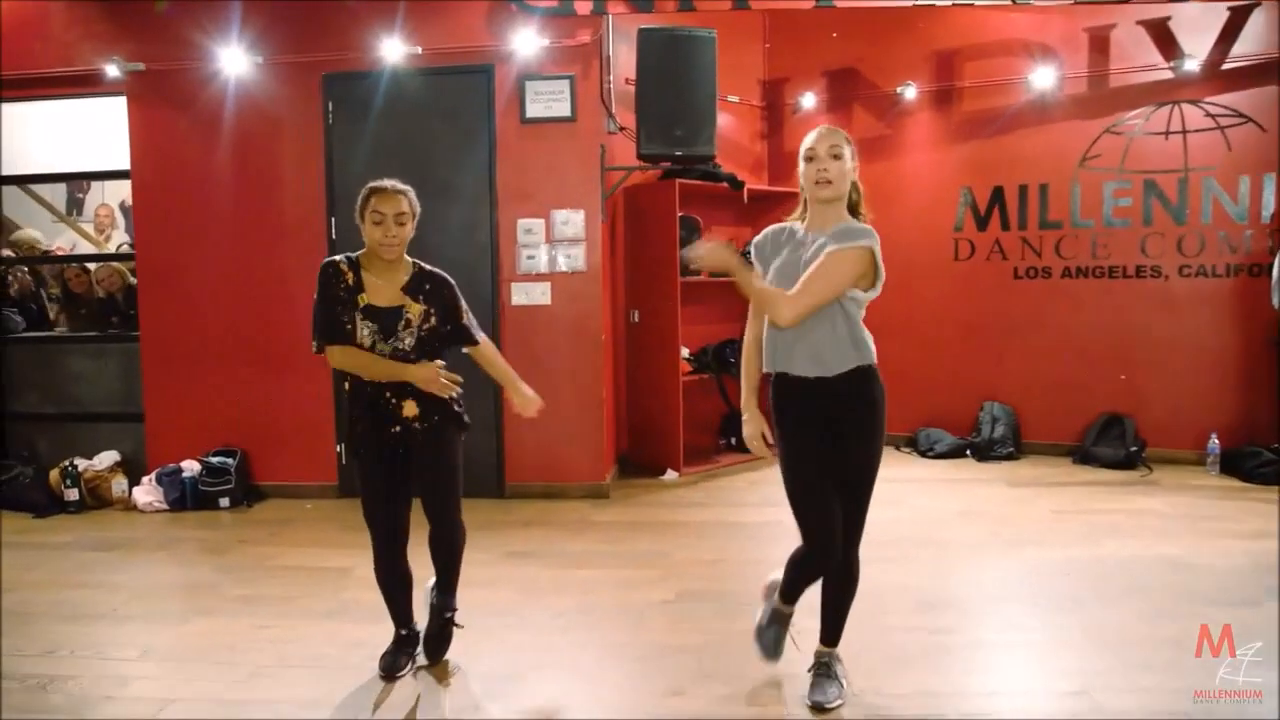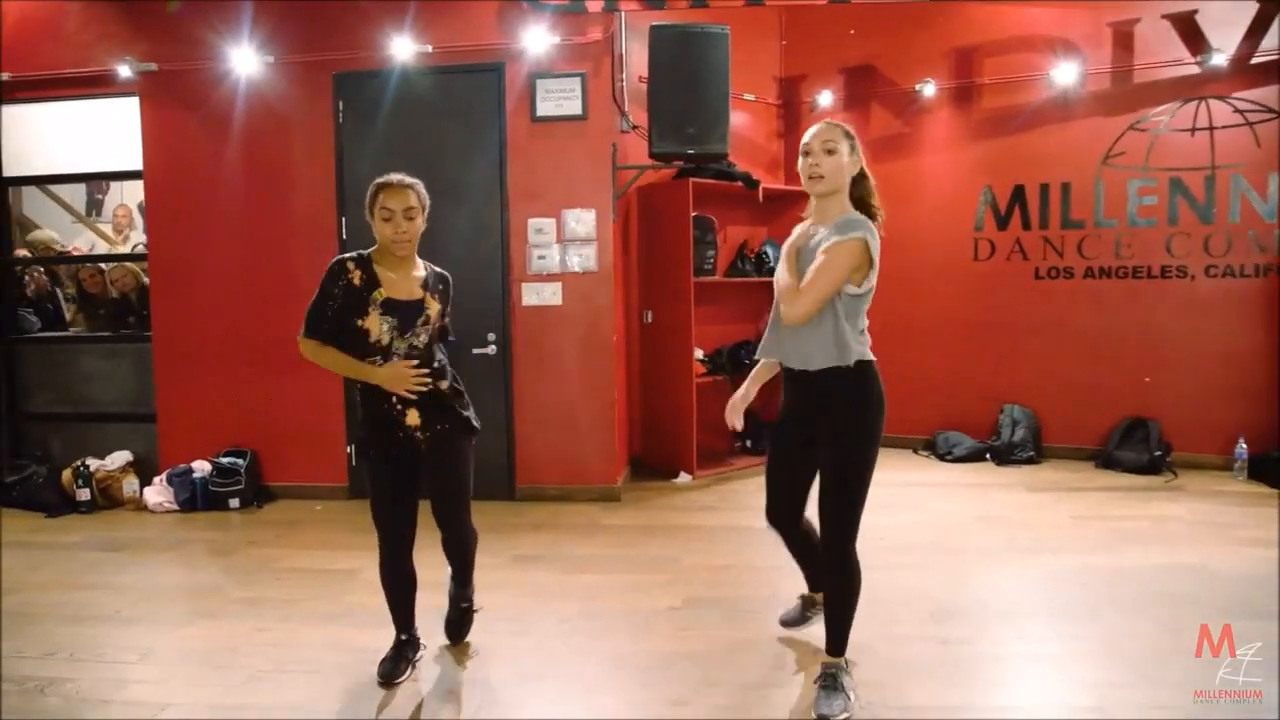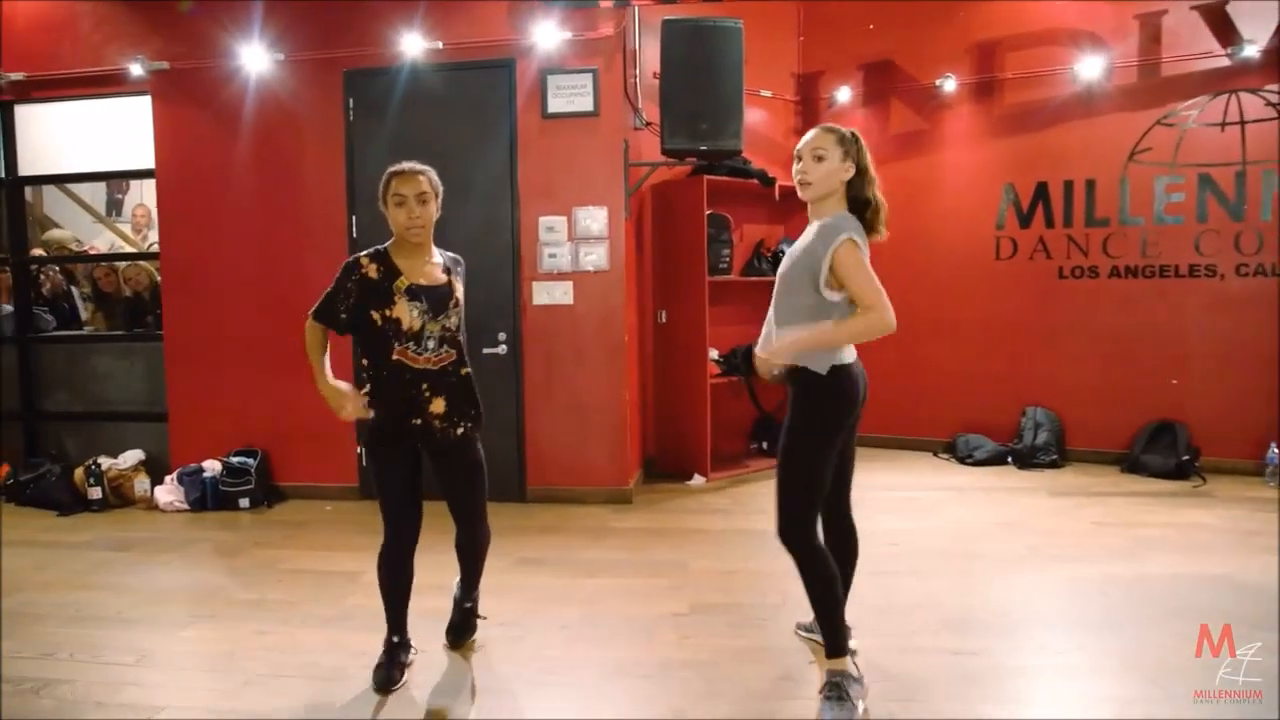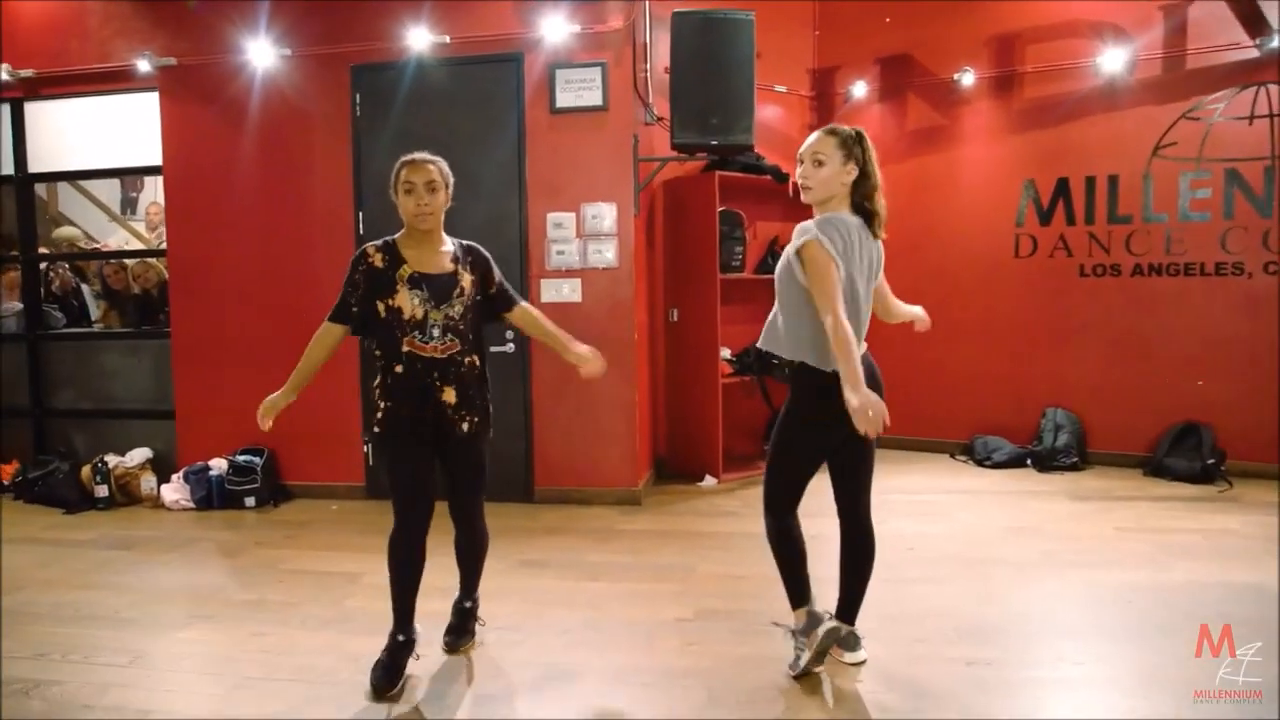
dt=0.2s
person 1, frame 1
left shoulder: (859, 242)
right shoulder: (773, 241)
left elbow: (787, 310)
right elbow: (757, 330)
left wrist: (733, 265)
right wrist: (748, 405)
left hip: (854, 396)
right hip: (794, 398)
left knee: (845, 541)
right knee: (822, 538)
left ankle: (828, 656)
right ankle: (781, 599)
person 1, frame 2
left shoulder: (854, 235)
right shoulder: (805, 233)
left elbow: (797, 308)
left wrist: (789, 250)
right wrist: (750, 383)
left hip: (848, 391)
right hip: (800, 390)
left knee: (840, 534)
right knee: (781, 511)
left ankle: (835, 666)
right ankle: (818, 592)
person 1, frame 3
left shoulder: (840, 236)
right shoulder: (820, 232)
left elbow: (881, 318)
left wrist: (795, 341)
left hip: (823, 391)
right hip: (824, 386)
left knee: (795, 526)
right knee: (833, 511)
left ankle: (842, 668)
right ankle: (832, 619)
person 1, frame 4
left shoulder: (813, 237)
right shoulder: (862, 234)
left elbow: (834, 317)
right elbow: (888, 307)
left wrist: (852, 387)
right wrist: (915, 310)
left hip: (819, 387)
right hip: (857, 382)
left knee: (778, 506)
right knee: (853, 509)
left ankle: (809, 620)
right ankle: (846, 629)
person 2, frame 1
left shoulder: (434, 285)
right shoulder: (335, 275)
left elbow: (473, 340)
right elbow: (334, 354)
left wrist: (515, 387)
right wrist: (410, 373)
left hip: (434, 418)
right hip: (373, 423)
left knee: (444, 515)
right knee: (386, 536)
left ankle: (444, 602)
right ankle: (405, 631)
person 2, frame 2
left shoulder: (439, 282)
right shoulder: (346, 274)
right elbow: (311, 344)
right wrist: (377, 374)
left hip: (443, 421)
right hip: (381, 428)
left knee: (457, 525)
right knee: (394, 541)
left ankle: (462, 588)
right ankle: (405, 638)
person 2, frame 3
left shoulder: (454, 266)
right shoulder: (364, 270)
right elbow: (317, 324)
right wrist: (326, 381)
left hip: (455, 414)
right hip: (391, 420)
left knee: (473, 522)
right knee: (400, 534)
left ankle: (467, 597)
right ankle: (396, 642)
person 2, frame 4
left shoulder: (473, 259)
right shoulder: (373, 260)
left elbow: (514, 309)
right elbow: (335, 327)
left wrist: (569, 347)
right wrist: (291, 389)
left hip: (464, 407)
right hip: (402, 411)
left knee: (469, 517)
right knee: (411, 521)
left ankle: (467, 603)
right ankle: (401, 638)
